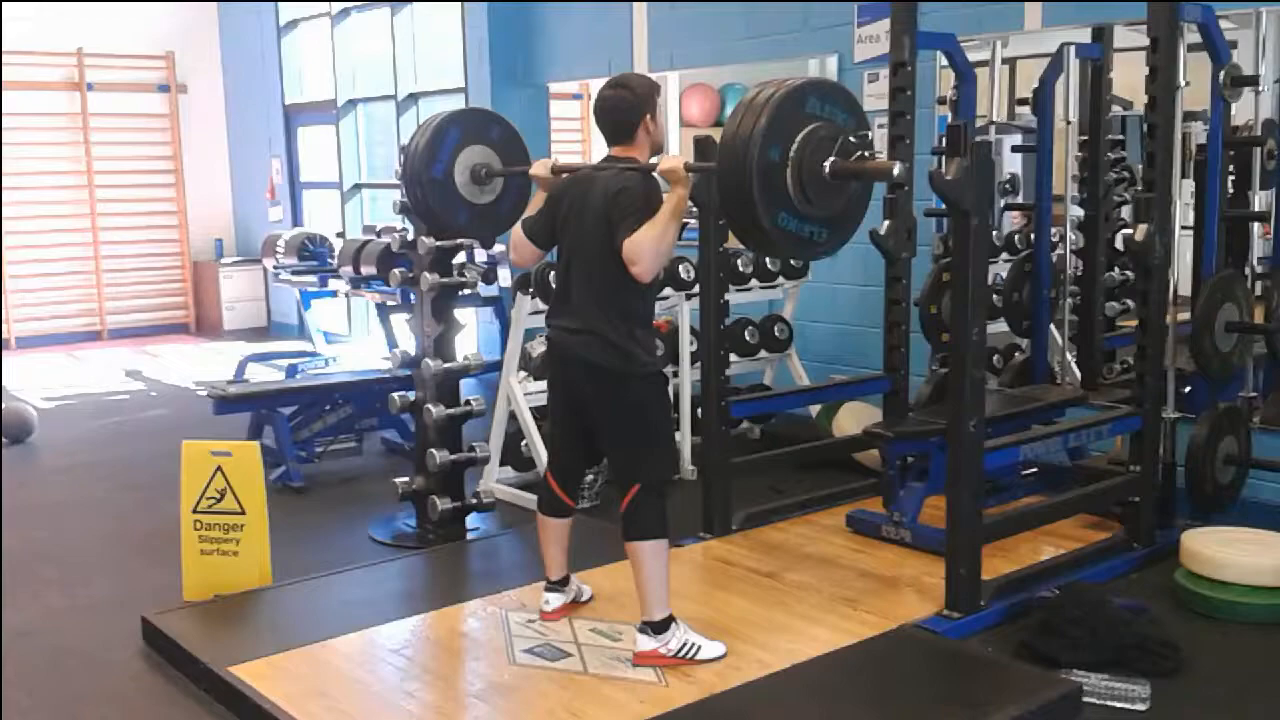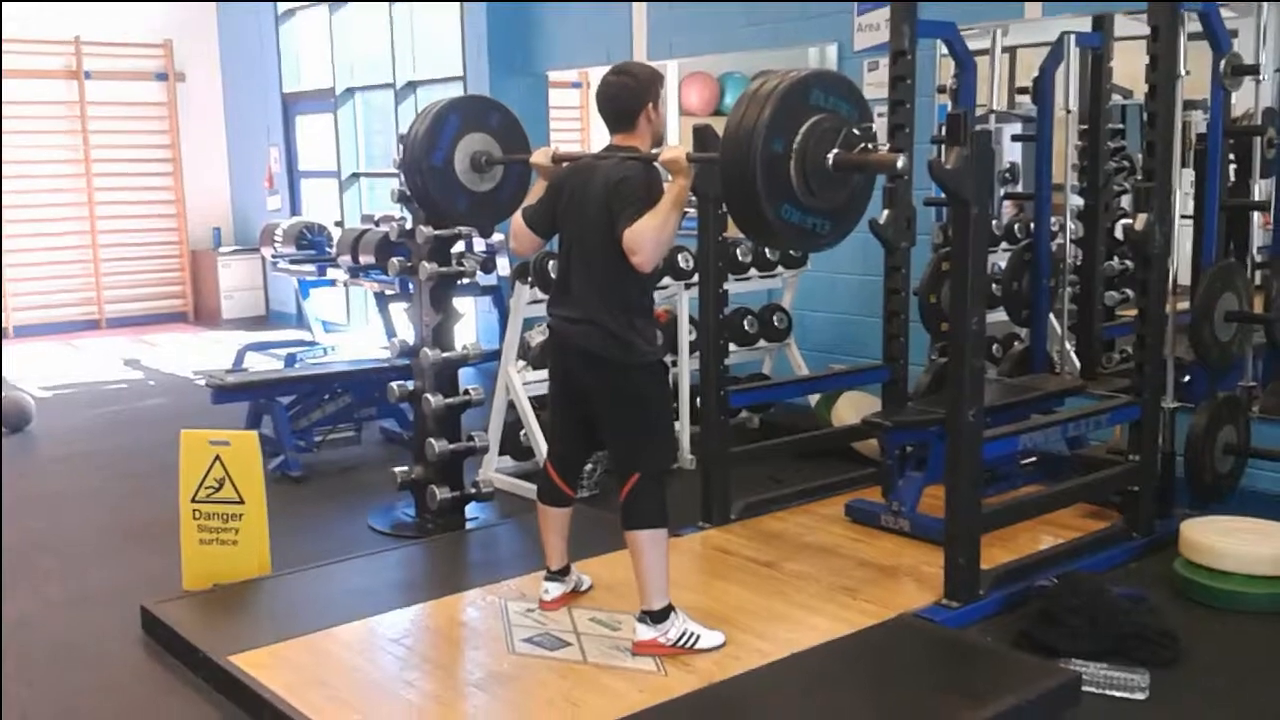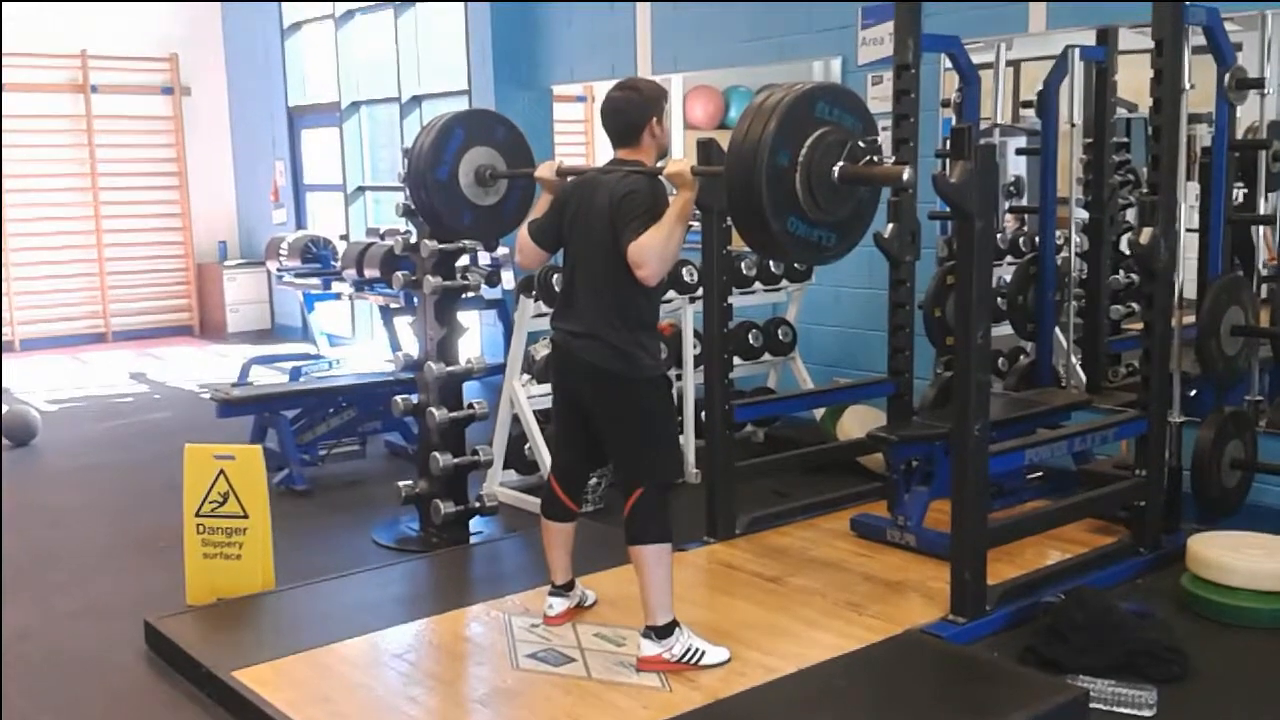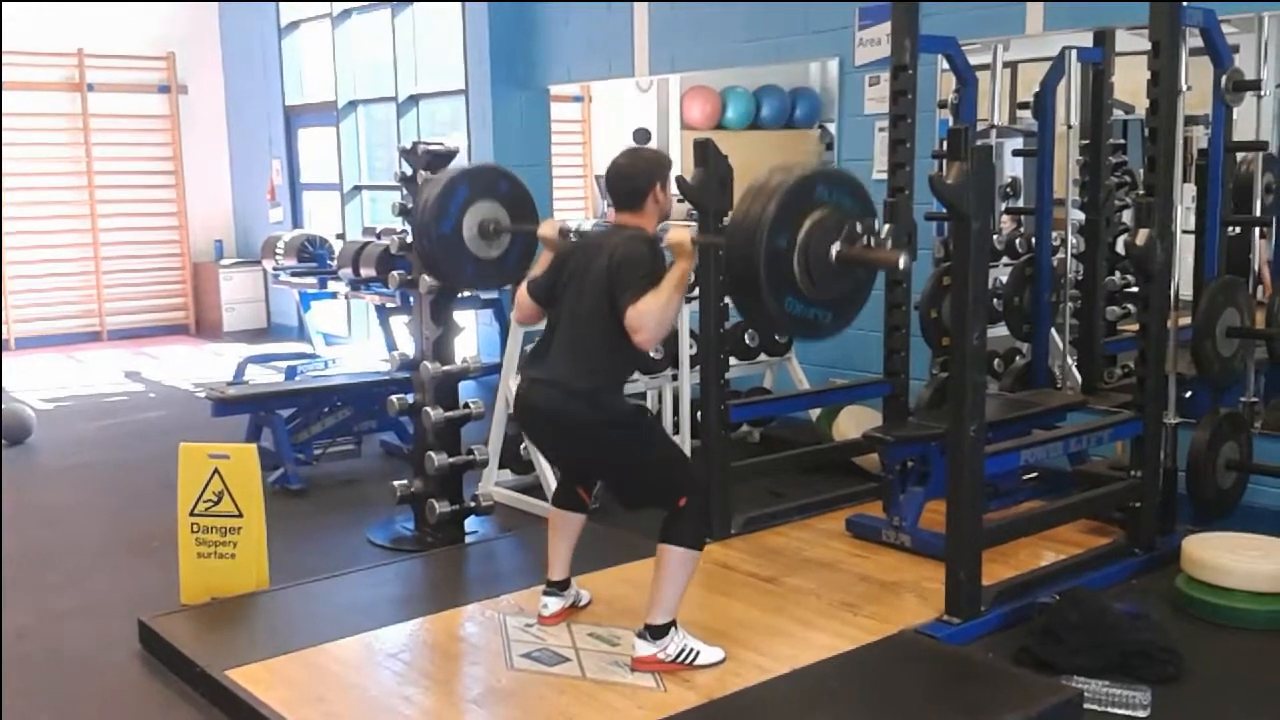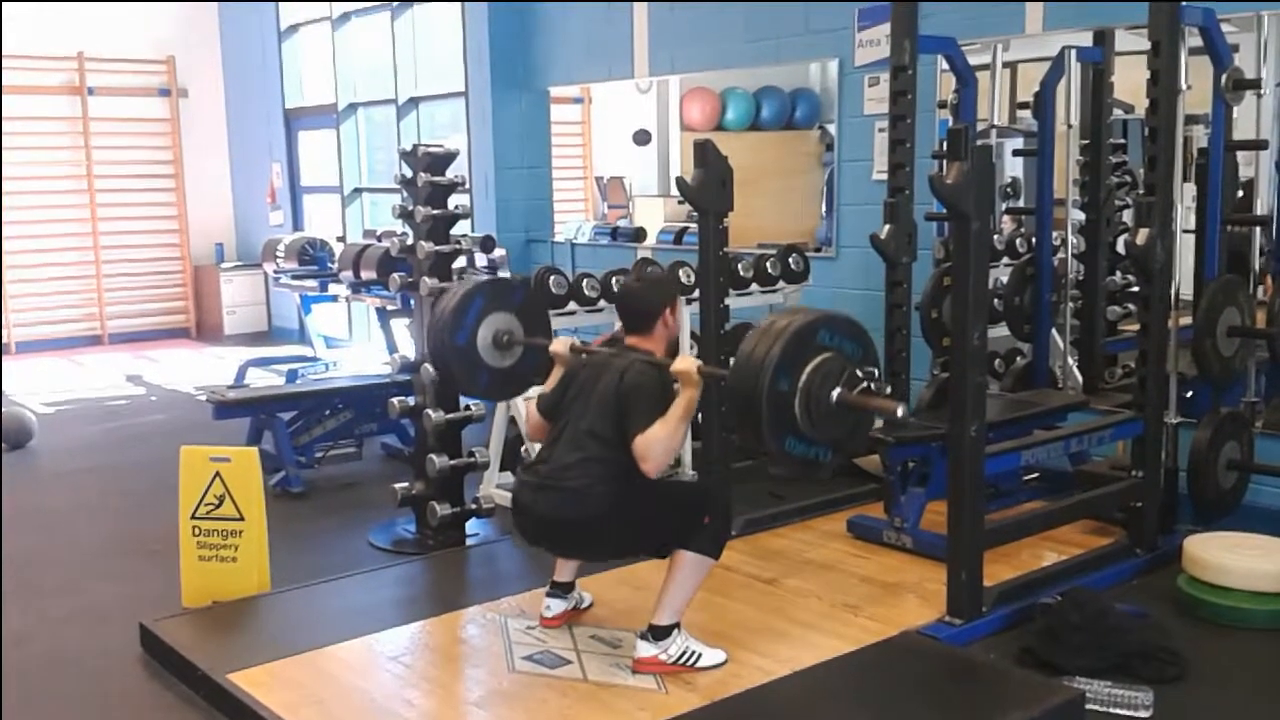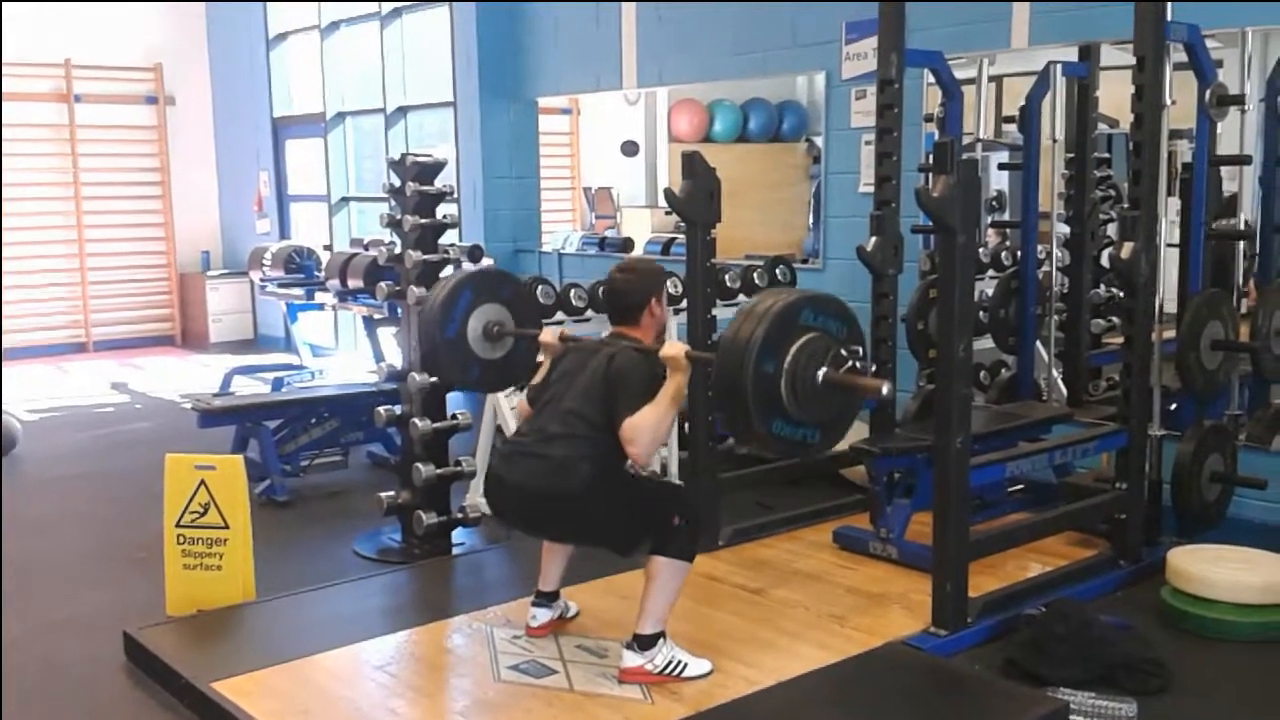
dt=0.7s
person 1, frame 1
left shoulder: (571, 186)
right shoulder: (635, 187)
left elbow: (519, 252)
right elbow: (642, 262)
left wrist: (540, 192)
right wrist: (678, 194)
left hip: (567, 351)
right hip: (619, 361)
left knee: (563, 468)
right knee: (644, 484)
left ankle: (557, 589)
right ankle: (658, 633)
person 1, frame 2
left shoulder: (572, 175)
right shoulder: (637, 177)
left elbow: (520, 241)
right elbow: (642, 252)
left wrist: (540, 181)
right wrist: (679, 185)
left hip: (569, 341)
right hip: (621, 351)
left knee: (563, 457)
right knee: (644, 474)
left ankle: (557, 578)
right ankle: (657, 621)
person 1, frame 3
left shoulder: (579, 188)
right shoulder: (641, 189)
left elbow: (525, 254)
right elbow: (647, 264)
left wrist: (545, 193)
right wrist: (684, 197)
left hip: (572, 354)
right hip: (624, 364)
left knee: (567, 472)
right knee: (648, 488)
left ankle: (562, 593)
right ankle: (662, 638)
person 1, frame 4
left shoulder: (580, 247)
right shoulder: (638, 251)
left elbow: (523, 311)
right elbow: (645, 330)
left wrist: (548, 251)
right wrist: (682, 264)
left hip: (534, 399)
right hip: (587, 408)
left knee: (579, 473)
right knee: (689, 500)
left ankle: (556, 592)
right ankle: (657, 638)
person 1, frame 5
left shoulder: (589, 364)
right shoulder: (647, 377)
left elbow: (534, 428)
right elbow: (651, 462)
left wrist: (559, 367)
right wrist: (689, 392)
left hip: (529, 509)
right hip: (575, 518)
right knee: (709, 510)
left ankle: (559, 597)
right ankle: (659, 641)
person 1, frame 6
left shoulder: (577, 352)
right shoulder: (638, 363)
right elbow: (639, 448)
right wrist: (677, 379)
left hip: (502, 485)
right hip: (548, 493)
right knee: (677, 514)
left ankle: (545, 606)
right ankle: (645, 650)
